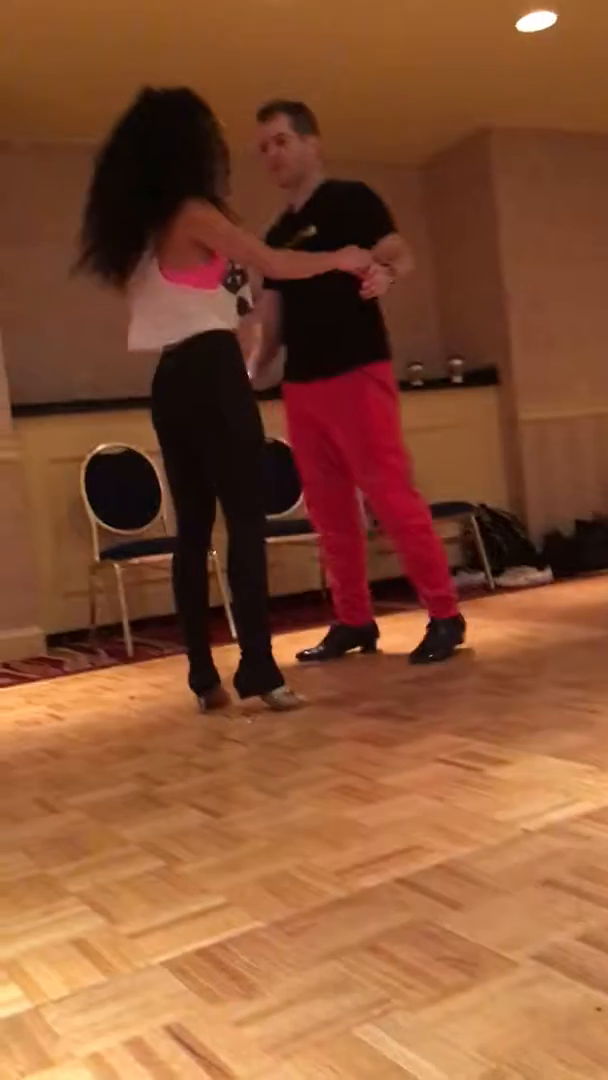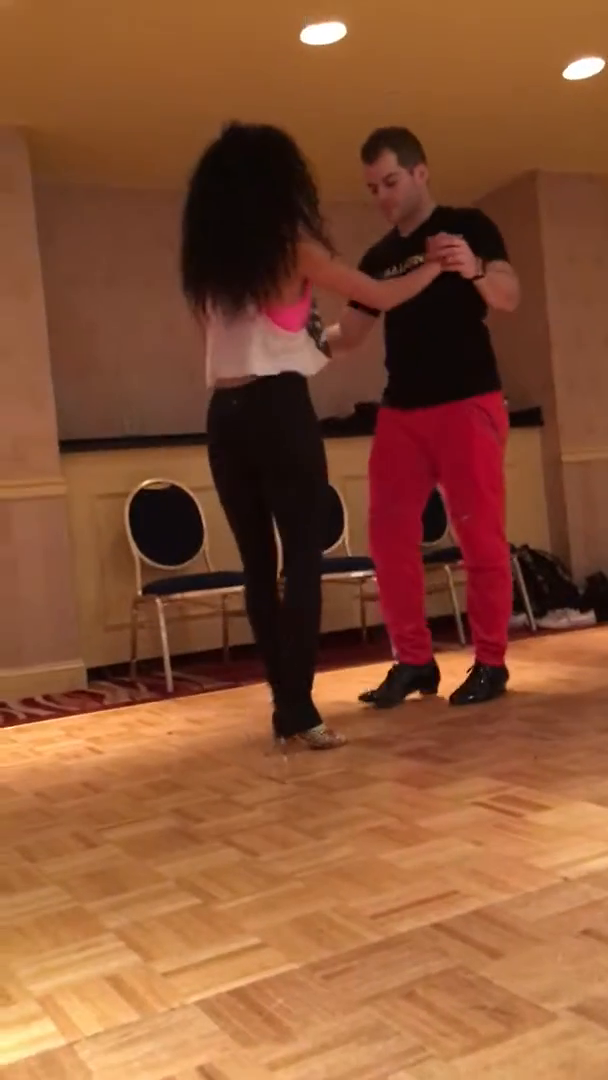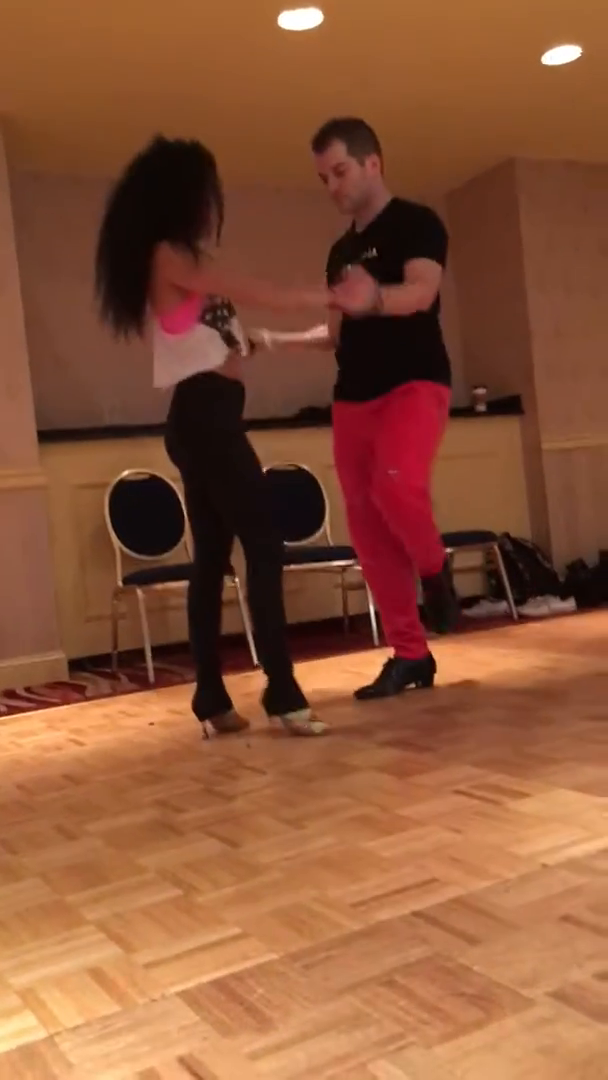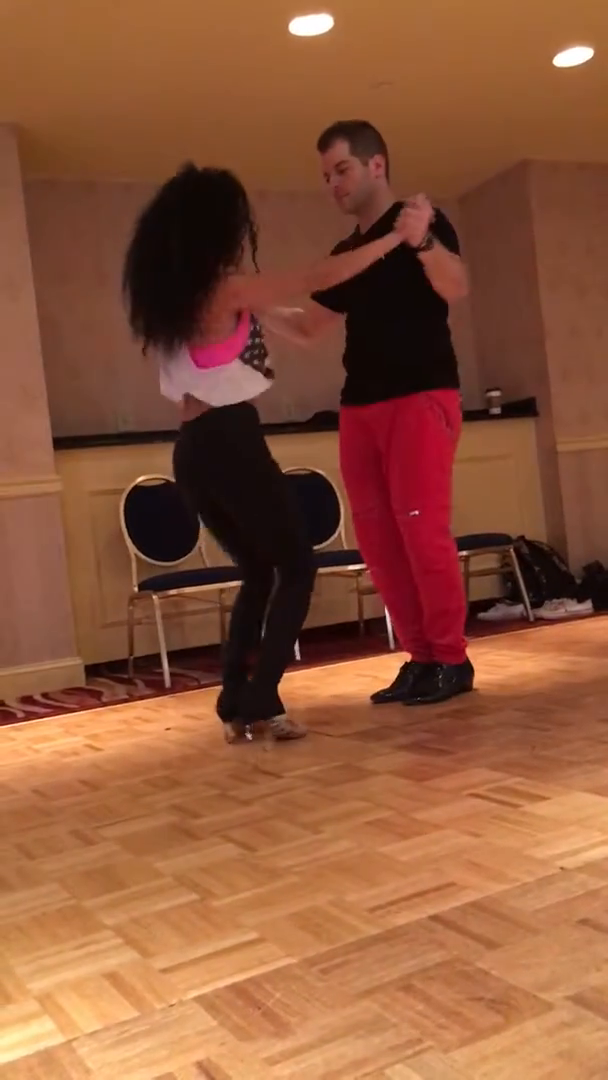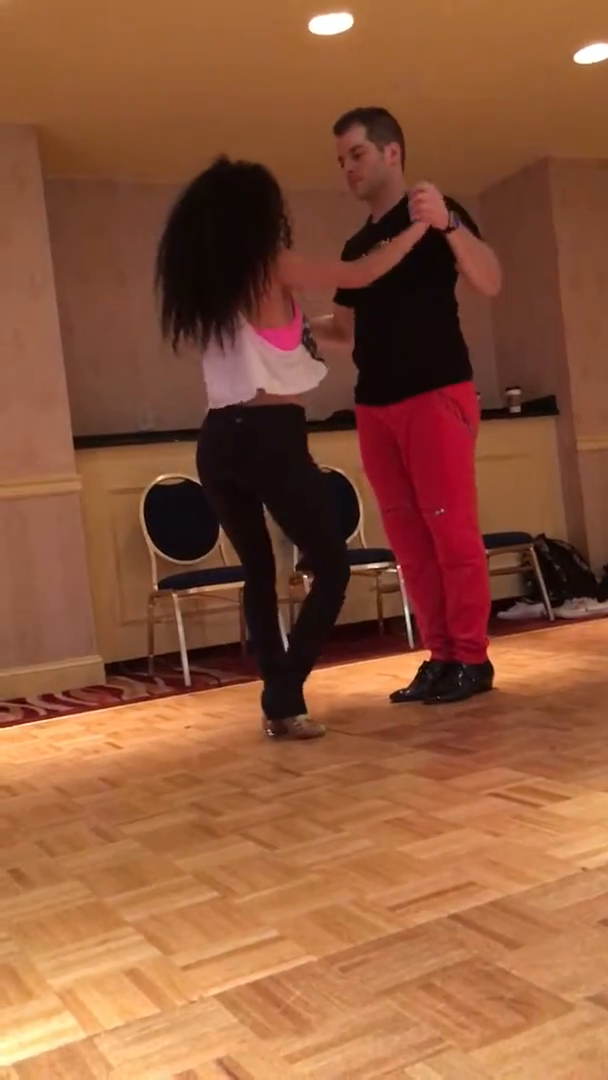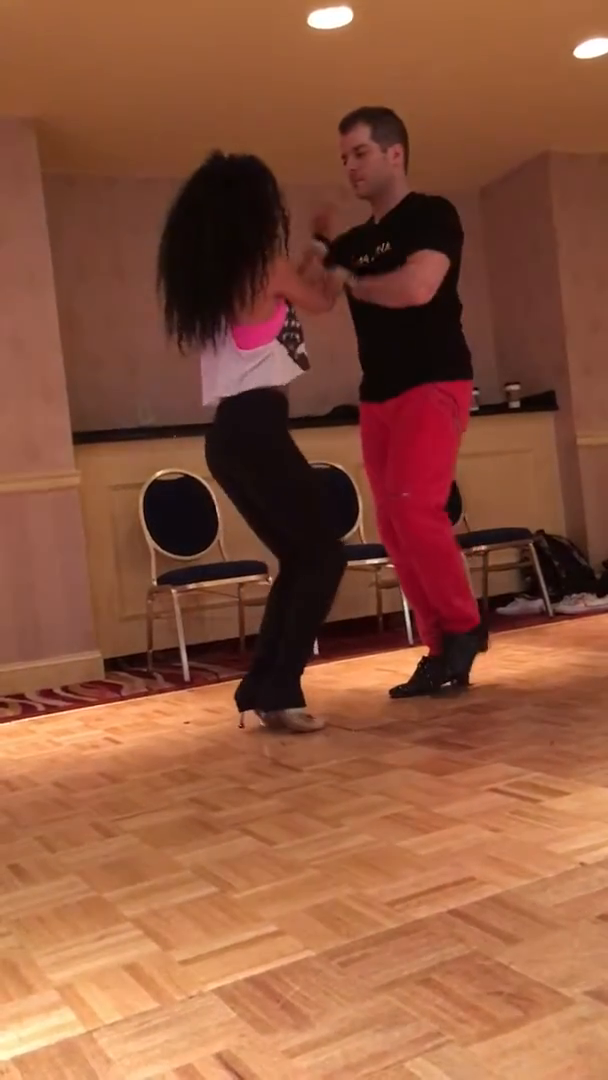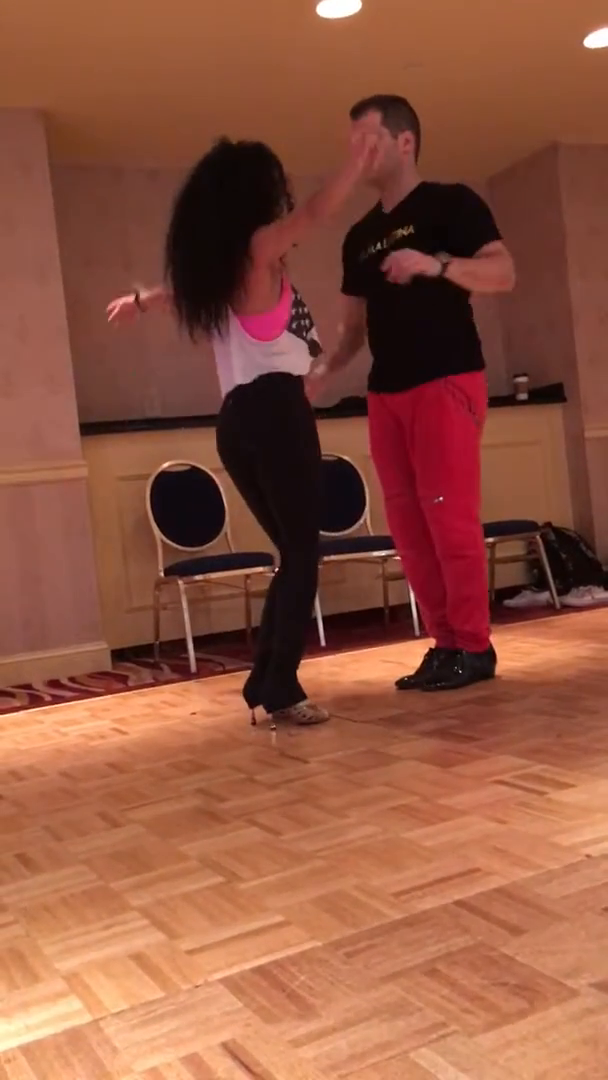
dt=0.7s
person 1, frame 1
left shoulder: (140, 228)
right shoulder: (192, 212)
right elbow: (276, 265)
right wrist: (343, 259)
left hip: (169, 380)
right hip: (210, 373)
left knee: (191, 528)
right knee: (245, 521)
left ankle: (203, 675)
right ankle: (257, 670)
person 1, frame 2
left shoulder: (208, 259)
right shoulder: (293, 246)
right elbow: (380, 296)
right wrist: (435, 266)
left hip: (225, 416)
right hip: (279, 409)
left knee: (258, 565)
right knee: (302, 559)
left ankle: (286, 702)
right ankle: (299, 708)
person 1, frame 3
left shoulder: (170, 260)
right shoulder: (170, 255)
right elbow: (256, 294)
right wrist: (333, 295)
left hip: (196, 415)
right hip: (208, 413)
left knee: (211, 557)
right knee: (264, 547)
left ankle: (211, 700)
right ankle: (283, 692)
person 1, frame 4
left shoulder: (178, 291)
right shoulder: (226, 285)
right elbow: (322, 277)
right wrist: (398, 236)
left hip: (194, 450)
right hip: (228, 444)
left knee: (258, 571)
right knee: (297, 566)
left ankle: (237, 699)
right ankle: (261, 699)
person 1, frame 5
left shoulder: (203, 283)
right shoulder: (273, 268)
right elbow: (361, 274)
right wrist: (421, 227)
left hip: (218, 440)
right hip: (271, 436)
left knee: (258, 568)
right knee: (331, 567)
left ankle: (277, 693)
right ankle: (285, 695)
person 1, frame 6
left shoulder: (203, 279)
right shoulder: (266, 267)
right elbow: (322, 300)
right wrist: (325, 271)
left hip: (227, 433)
right hip: (259, 428)
left knee: (297, 558)
right knee: (324, 558)
left ankle: (260, 688)
right ankle: (280, 690)
person 1, frame 7
left shoulder: (212, 263)
right shoulder: (260, 246)
left elbow: (179, 289)
right elbow: (316, 212)
left wrist: (139, 298)
right wrist: (358, 155)
left hip: (235, 420)
right hip: (276, 410)
left knee: (293, 552)
right knee: (302, 554)
left ankle: (264, 681)
right ankle: (279, 688)
person 2, frame 1
left shoulder: (351, 200)
right shoulder: (276, 235)
left elbow: (401, 256)
left wrist: (384, 273)
right wrist: (251, 368)
left hip: (357, 373)
right hip: (301, 385)
left knee: (390, 494)
right knee: (328, 508)
left ankle: (445, 614)
right ankle: (353, 621)
person 2, frame 2
left shoulder: (469, 226)
right shoulder: (377, 259)
left elbow: (510, 297)
right elbow: (347, 334)
left wrist: (473, 268)
left hip: (468, 402)
right hip: (400, 411)
left knee: (480, 534)
right knee: (390, 533)
left ankle: (490, 661)
right ankle: (414, 660)
person 2, frame 3
left shoulder: (416, 223)
right shoulder: (340, 250)
left elbow: (422, 293)
left wrist: (375, 299)
right wrist: (275, 340)
left hip: (414, 385)
right hip: (352, 399)
left knee: (396, 486)
right knee: (368, 530)
left ankle: (434, 571)
right ankle: (409, 653)
person 2, frame 4
left shoulder: (421, 221)
right shoulder: (344, 252)
left elbow: (456, 287)
right elbow: (311, 324)
left wrist: (424, 242)
left hip: (422, 396)
right hip: (360, 406)
left knee: (421, 528)
right knee: (376, 534)
left ankle: (450, 660)
right ankle: (418, 656)
person 2, frame 5
left shoulder: (434, 210)
right shoulder: (356, 246)
left elbow: (490, 282)
left wrist: (451, 227)
left hip: (437, 394)
right hip: (375, 404)
left knee: (450, 527)
right knee: (406, 534)
left ankle: (472, 659)
right ankle: (441, 656)
person 2, frame 6
left shoulder: (432, 214)
right shoulder: (354, 240)
left elbow: (419, 285)
left wrist: (351, 285)
right wrist: (319, 244)
left hip: (435, 384)
right hip: (378, 397)
left knee: (411, 507)
right knee: (395, 525)
left ankle: (464, 623)
right ankle: (440, 648)
person 2, frame 7
left shoulder: (450, 203)
right shoulder: (360, 236)
left elbow: (503, 272)
left wrist: (438, 263)
right wrist: (321, 371)
left hip: (447, 381)
right hip: (386, 392)
left knee: (450, 515)
right knee: (407, 523)
left ankle: (474, 646)
right ankle: (444, 644)
